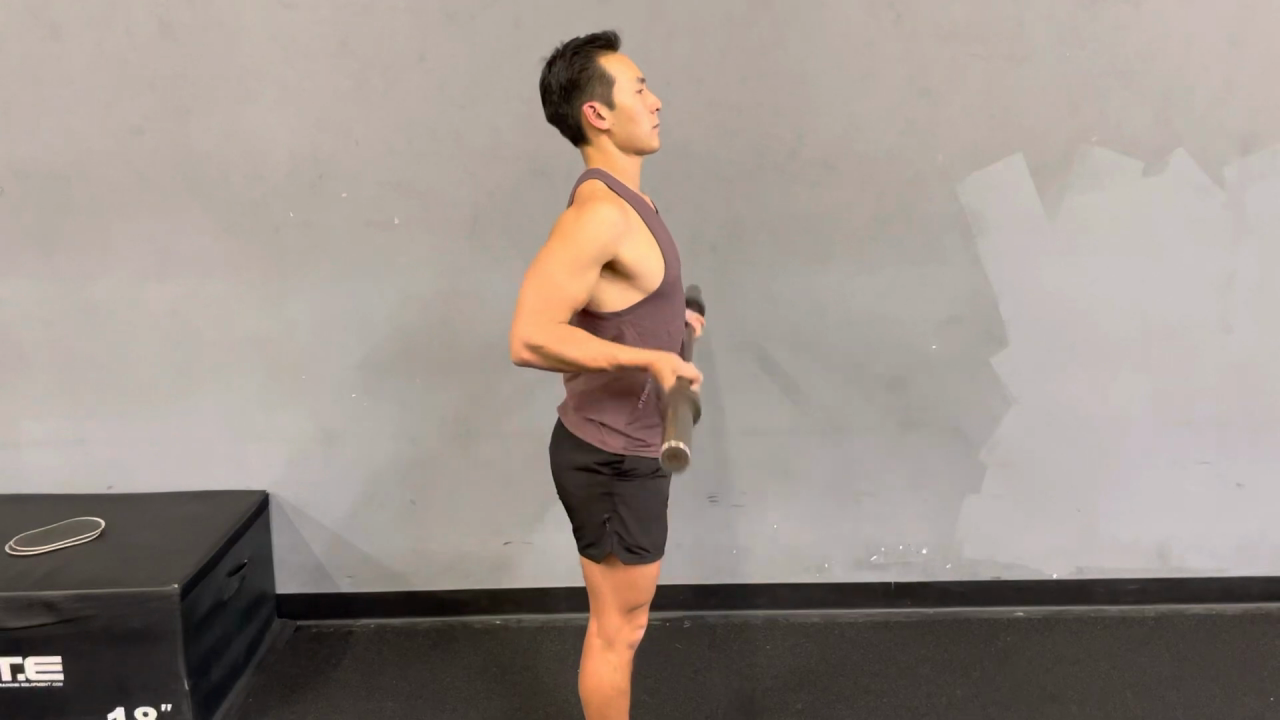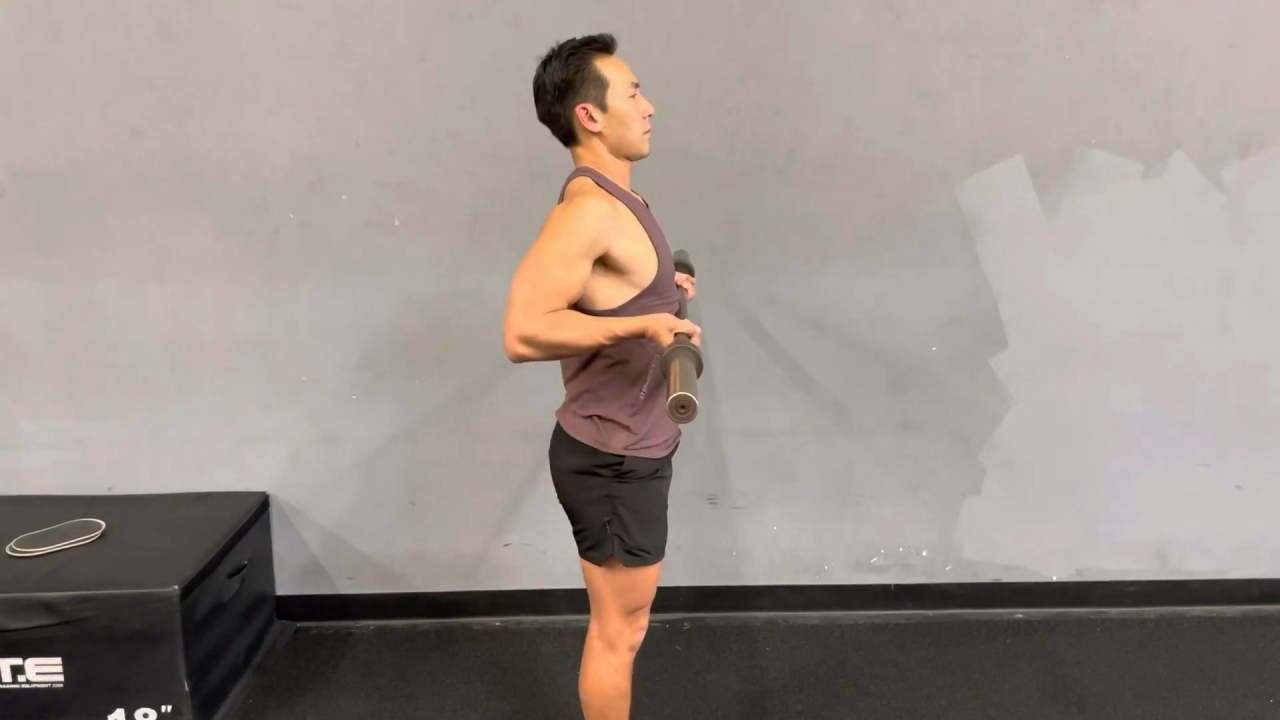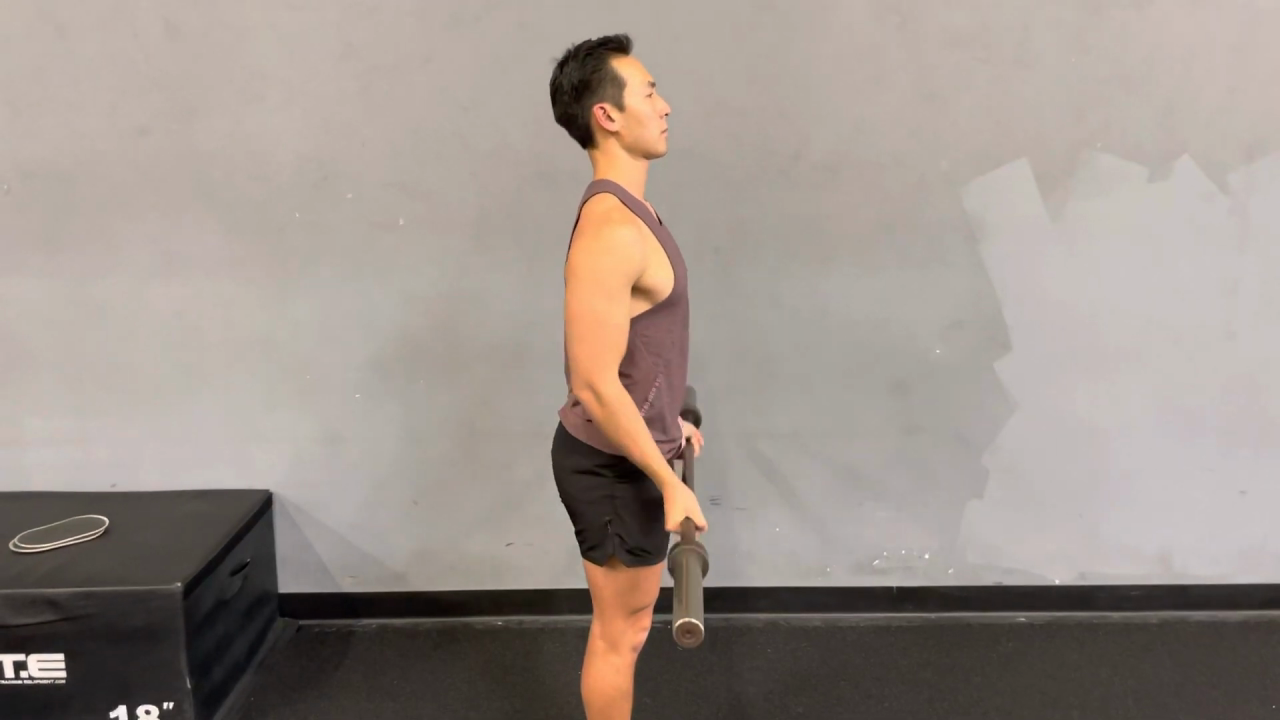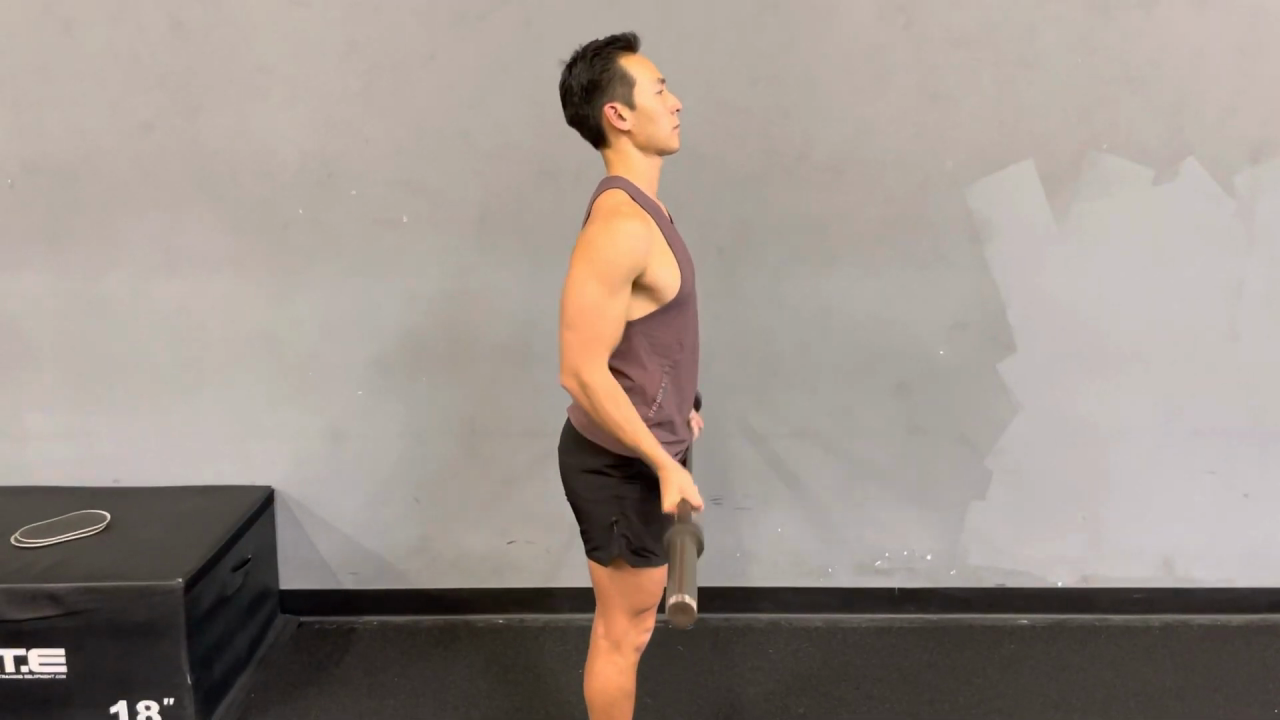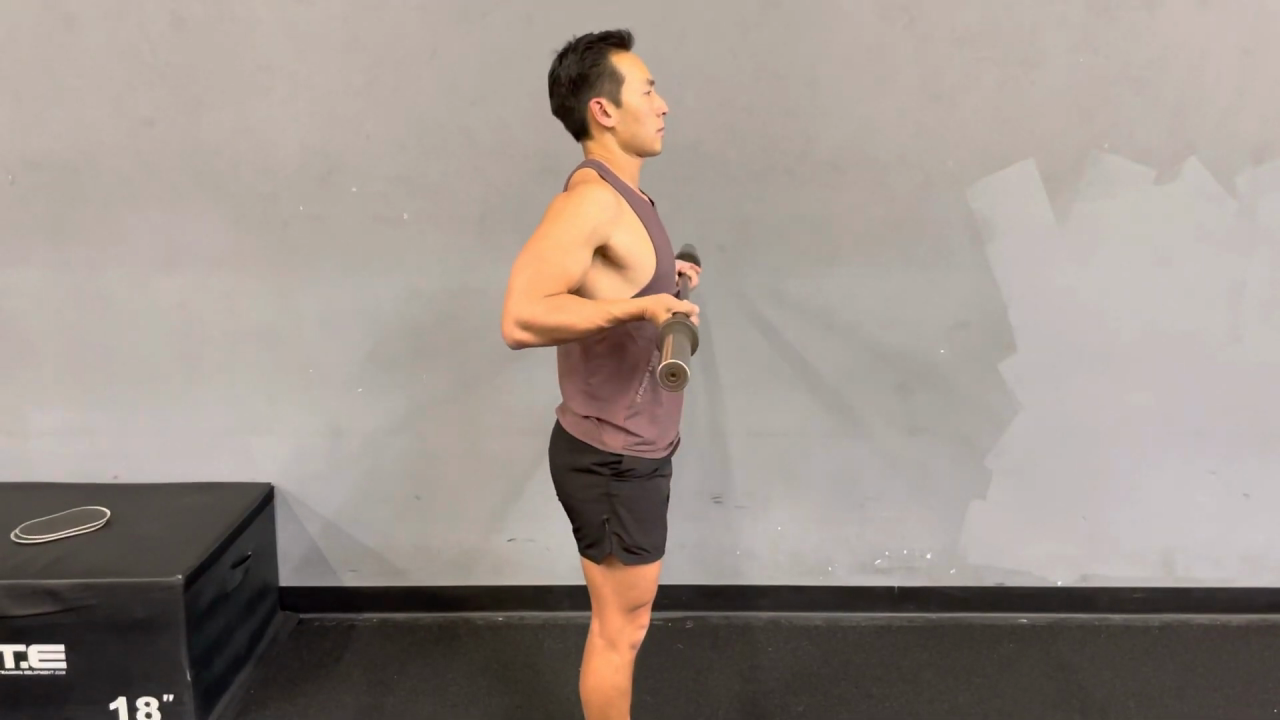
dt=1s
person 1, frame 1
left shoulder: (622, 200)
right shoulder: (599, 212)
right elbow: (530, 338)
left wrist: (670, 319)
right wrist: (648, 359)
left hip: (624, 447)
right hip: (611, 457)
left knee: (621, 622)
right knee: (618, 628)
person 1, frame 2
left shoulder: (612, 199)
right shoulder: (588, 209)
right elbow: (523, 331)
left wrist: (661, 288)
right wrist: (642, 324)
left hip: (629, 448)
right hip: (612, 459)
left knee: (621, 625)
right knee: (619, 631)
person 1, frame 3
left shoulder: (628, 211)
right shoulder: (611, 232)
right elbow: (597, 384)
left wrist: (672, 423)
right wrist: (669, 484)
left hip: (629, 453)
right hip: (614, 465)
left knee: (623, 624)
right knee: (622, 631)
person 1, frame 4
left shoulder: (638, 209)
right shoulder: (620, 225)
right elbow: (583, 371)
left wrist: (677, 405)
right wrist: (668, 466)
left hip: (634, 455)
right hip: (620, 464)
left knee: (625, 625)
right knee: (623, 632)
person 1, frame 5
left shoulder: (621, 194)
right shoulder: (592, 198)
right elbow: (522, 316)
left wrist: (663, 275)
right wrist: (639, 306)
left hip: (632, 448)
right hip: (611, 458)
left knee: (623, 622)
right knee: (619, 629)
